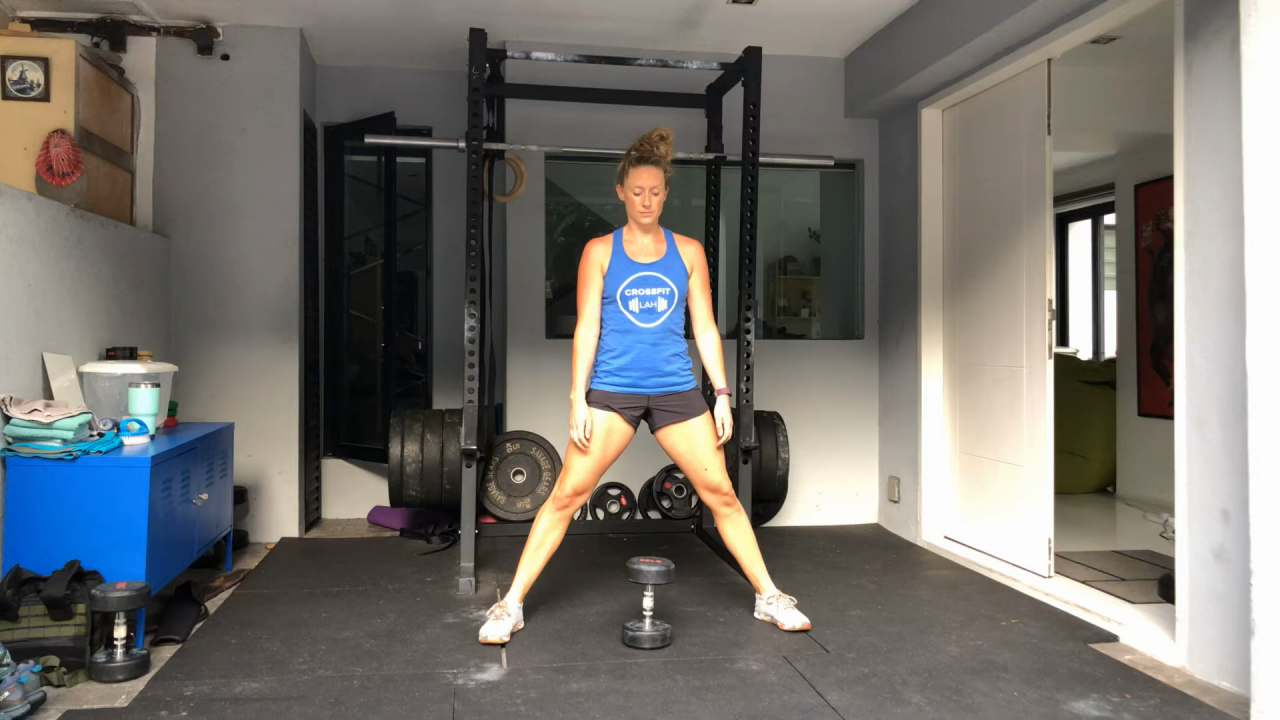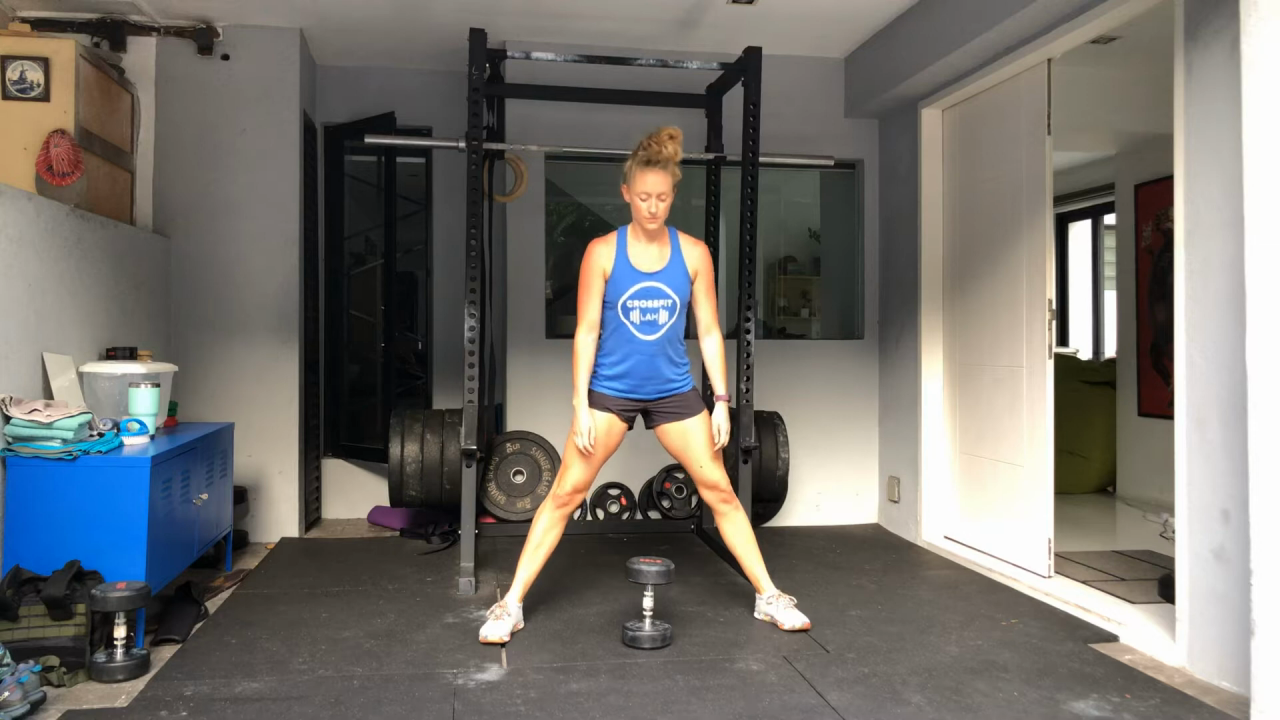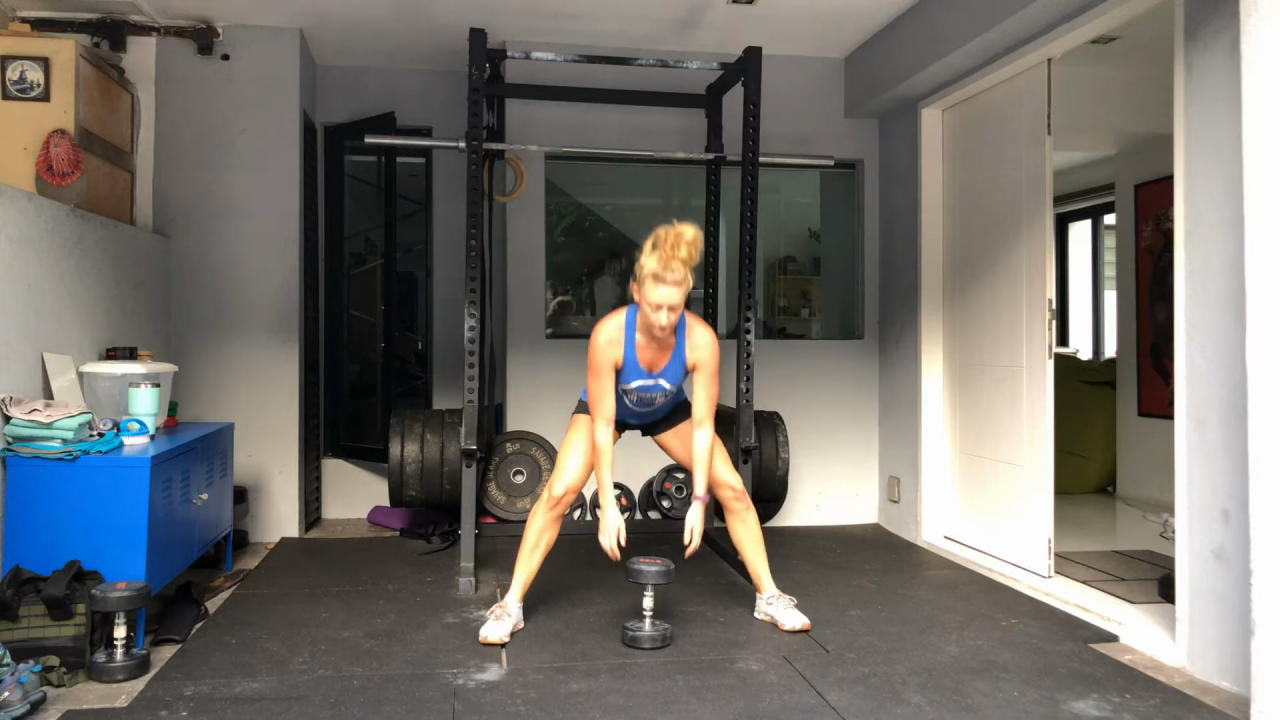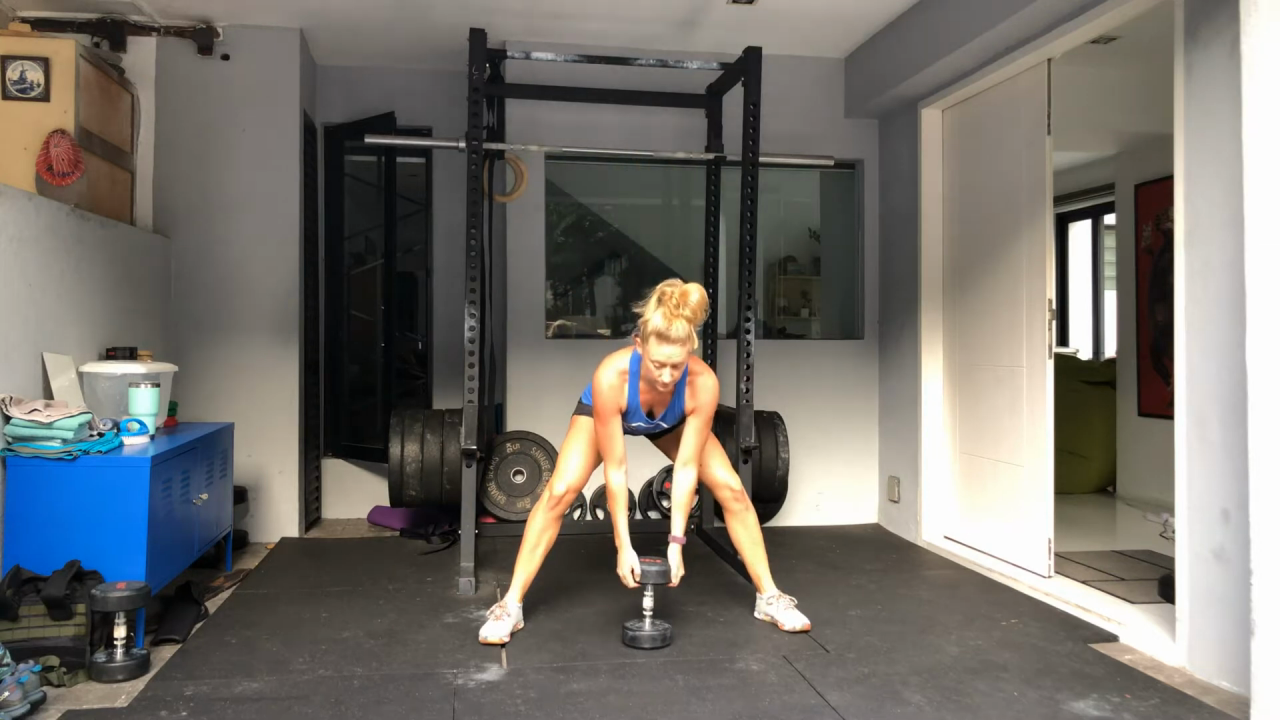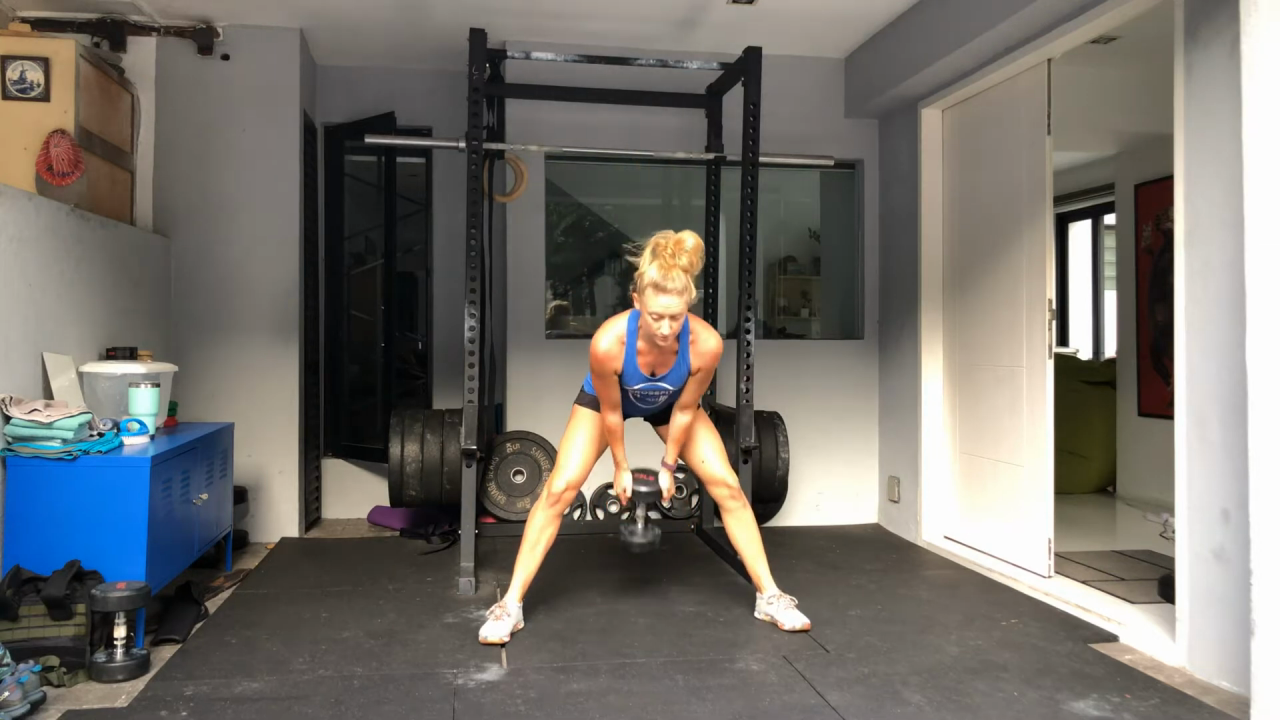
dt=0.5s
person 1, frame 1
left shoulder: (688, 251)
right shoulder: (600, 251)
left elbow: (704, 326)
right elbow: (587, 328)
left wrist: (722, 393)
right wrist: (577, 399)
left hip: (676, 391)
right hip: (613, 391)
left knee: (720, 493)
right knee: (568, 494)
left ankle: (768, 596)
right ankle: (511, 604)
person 1, frame 2
left shoulder: (694, 252)
right shoulder: (602, 251)
left elbow: (709, 331)
right elbow: (586, 333)
left wrist: (721, 401)
right wrist: (580, 406)
left hip: (674, 392)
right hip: (610, 392)
left knee: (720, 491)
right knee: (565, 493)
left ankle: (769, 596)
right ankle: (510, 604)
person 1, frame 3
left shoulder: (701, 339)
right shoulder: (609, 333)
left elbow: (703, 425)
right elbow: (602, 424)
left wrist: (699, 500)
right wrist: (607, 505)
left hip: (669, 413)
right hip: (606, 408)
left knee: (731, 488)
right knee: (559, 492)
left ankle: (769, 596)
right ankle: (510, 604)
person 1, frame 4
left shoulder: (703, 384)
right shoulder: (611, 377)
left elbow: (686, 468)
right elbow: (615, 469)
left wrist: (676, 541)
right wrist: (623, 545)
left hip: (673, 422)
right hip: (601, 413)
left knee: (731, 489)
right knee: (559, 492)
left ankle: (769, 597)
right ankle: (510, 605)
person 1, frame 5
left shoulder: (706, 343)
right shoulder: (608, 341)
left elbow: (684, 410)
right elbow: (611, 411)
left wrist: (668, 467)
right wrist: (621, 468)
left hip: (671, 402)
right hip: (605, 398)
left knee: (727, 486)
right knee: (560, 488)
left ankle: (768, 595)
right ankle: (511, 603)
